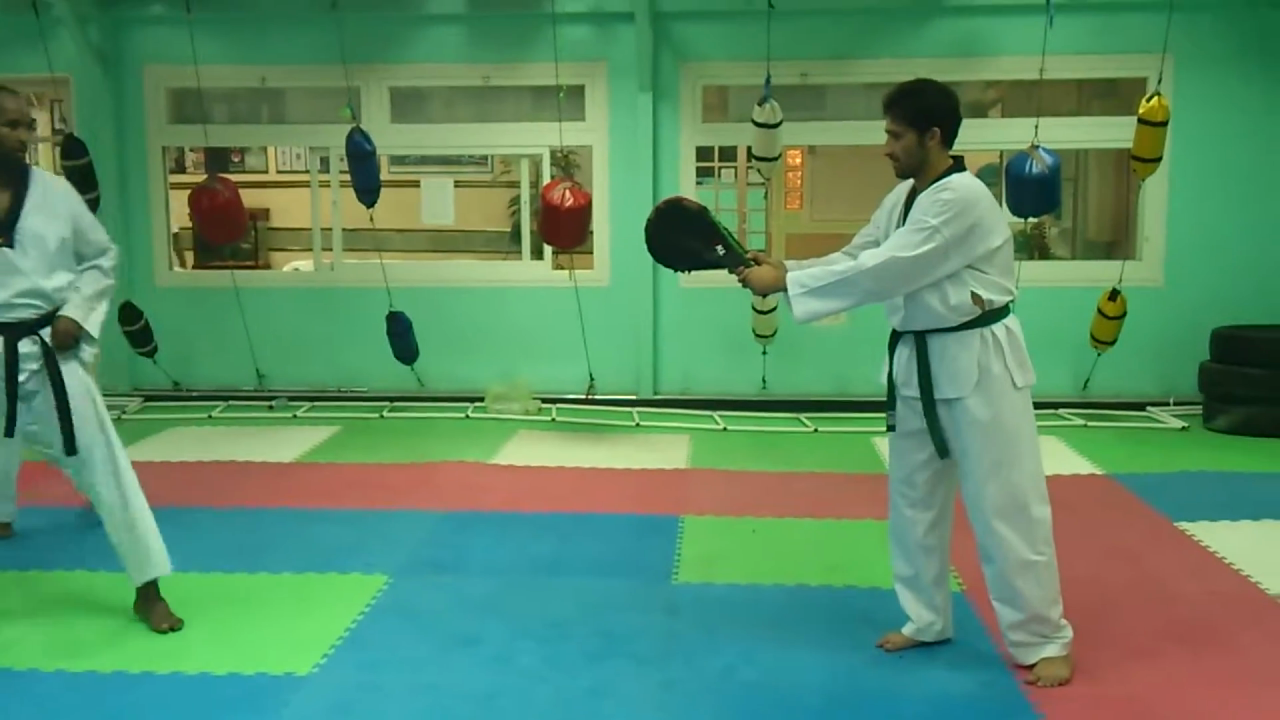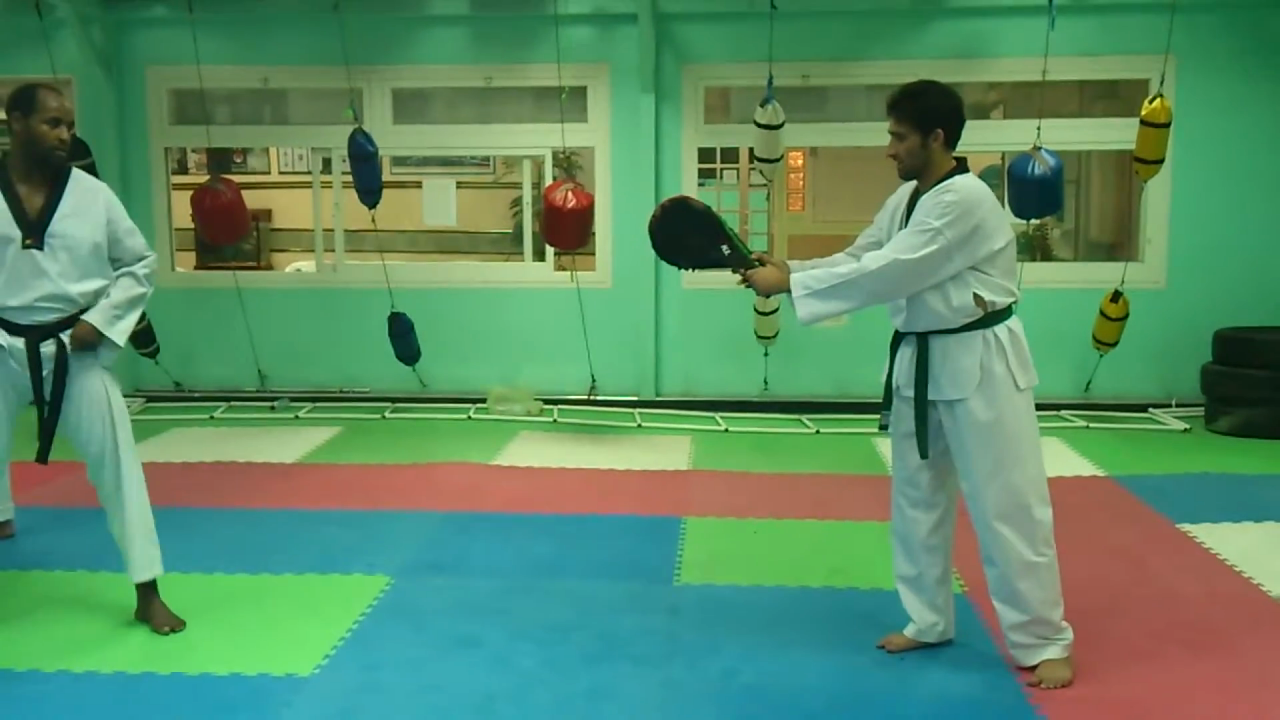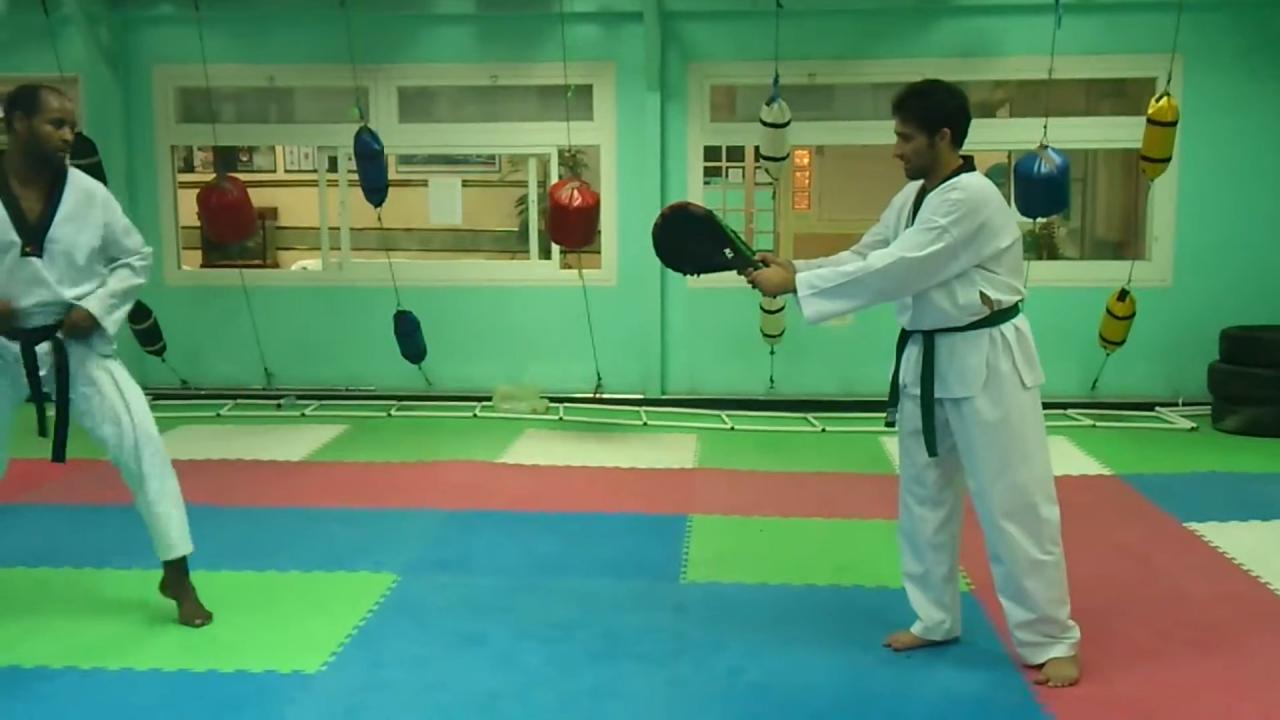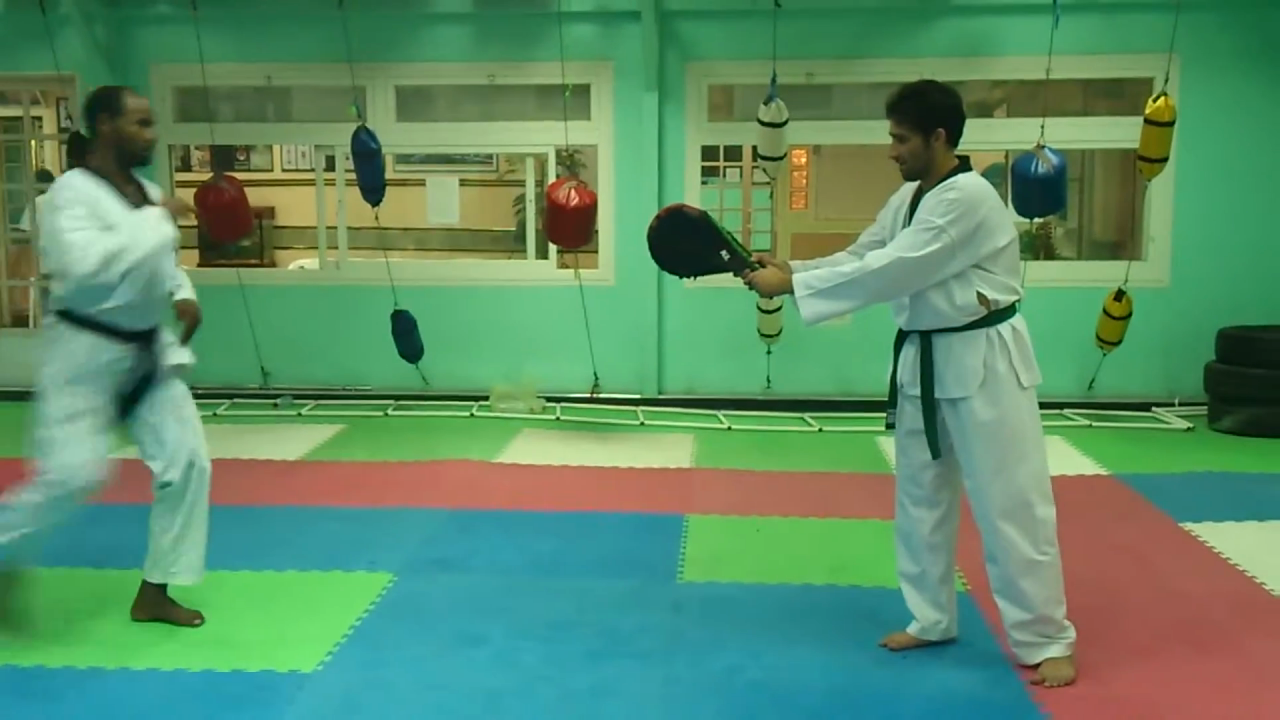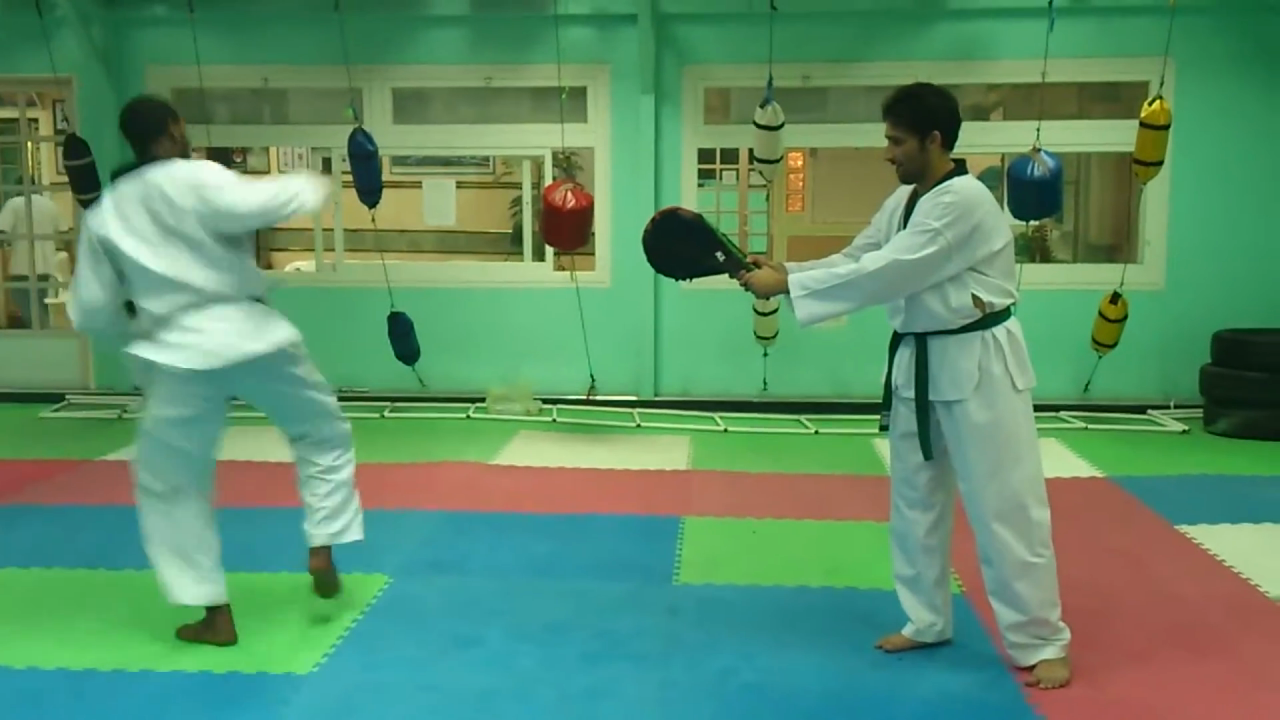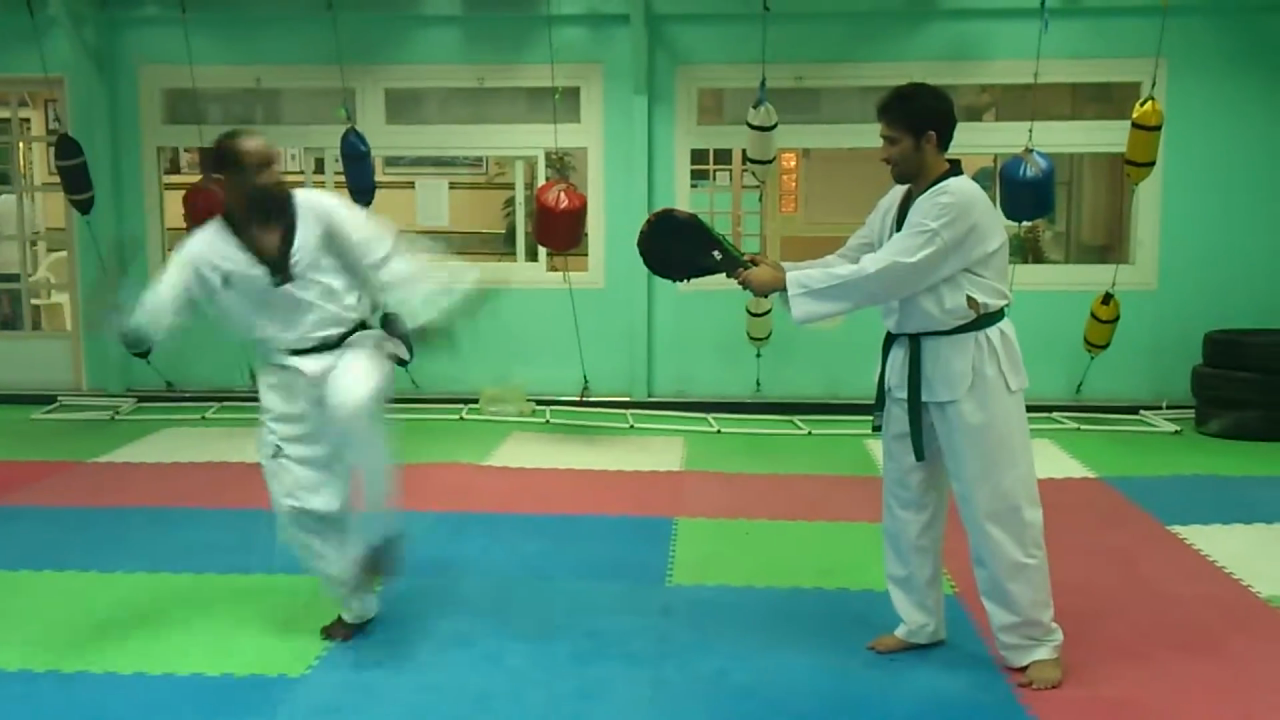
dt=0.3s
person 1, frame 1
left shoulder: (963, 199)
right shoulder: (904, 197)
left elbow: (885, 271)
right elbow: (855, 258)
left wrist: (786, 283)
right wrist: (785, 267)
left hip: (977, 363)
right hip: (918, 361)
left knee: (1003, 504)
right knee: (914, 497)
left ankle: (1043, 640)
right ankle: (926, 620)
person 1, frame 2
left shoulder: (967, 200)
right shoulder: (907, 199)
left elbow: (888, 272)
right elbow: (859, 257)
left wrist: (789, 285)
right wrist: (788, 268)
left hip: (979, 365)
right hip: (920, 363)
left knee: (1006, 505)
right knee: (917, 497)
left ankle: (1045, 641)
right ankle: (928, 620)
person 1, frame 3
left shoulder: (972, 198)
right shoulder: (913, 197)
left elbow: (894, 271)
right elbow: (864, 256)
left wrist: (795, 285)
right wrist: (793, 267)
left hip: (986, 363)
right hip: (928, 360)
left knee: (1013, 503)
right knee: (924, 496)
left ankle: (1051, 640)
right ankle: (935, 619)
person 1, frame 4
left shoulder: (969, 198)
right shoulder: (909, 198)
left elbow: (889, 271)
right elbow: (861, 256)
left wrist: (792, 286)
right wrist: (790, 268)
left hip: (983, 363)
right hip: (925, 360)
left knee: (1010, 503)
right knee: (920, 496)
left ankle: (1047, 639)
right ankle: (931, 619)
person 1, frame 5
left shoulder: (964, 201)
right shoulder: (904, 201)
left elbow: (885, 274)
right elbow: (858, 257)
left wrist: (786, 285)
right wrist: (786, 269)
left hip: (978, 366)
right hip: (919, 363)
left knee: (1004, 505)
right knee: (915, 499)
left ankle: (1042, 641)
right ankle: (927, 621)
person 1, frame 6
left shoulder: (959, 202)
right shoulder: (898, 201)
left elbow: (882, 276)
right elbow: (849, 262)
left wrist: (784, 283)
right wrist: (777, 271)
left hip: (971, 366)
right hip: (912, 363)
left knee: (998, 507)
right knee: (908, 500)
left ankle: (1034, 642)
right ankle: (919, 622)
person 2, frame 1
left shoulder: (55, 194)
left elbow: (100, 258)
left wrist: (76, 314)
left hip: (48, 348)
left knee: (100, 458)
left ankle: (147, 589)
person 2, frame 2
left shoulder: (93, 195)
left elbow: (139, 264)
left wrist: (101, 320)
left hip: (73, 349)
left knee: (114, 463)
left ankle: (147, 593)
person 2, frame 3
left shoulder: (89, 194)
left elbow: (134, 257)
left wrist: (96, 304)
left hip: (74, 343)
left knee: (138, 440)
left ankle: (177, 574)
person 2, frame 4
left shoulder: (147, 193)
right shoulder: (73, 194)
right elbow: (88, 269)
left wrist: (182, 295)
right wrist: (159, 221)
left hip: (148, 353)
right hip: (88, 353)
left knee: (187, 462)
right knee: (75, 473)
left ankle: (154, 593)
person 2, frame 5
left shoulder: (105, 214)
right shoulder: (195, 177)
left elbow: (92, 314)
right elbow: (253, 206)
right wrist: (305, 186)
left hip: (177, 355)
right hip: (253, 337)
left knee: (165, 487)
right knee: (325, 438)
left ankle: (215, 612)
right ankle: (323, 547)
person 2, frame 6
left shoulder: (318, 208)
right shoulder: (205, 251)
left elbow: (382, 259)
right elbow: (155, 318)
left wrist: (417, 317)
right wrist: (139, 326)
left hip: (352, 352)
right hip: (289, 377)
left knee: (351, 404)
right knee: (302, 502)
left ankle: (376, 535)
right ankle: (359, 602)
